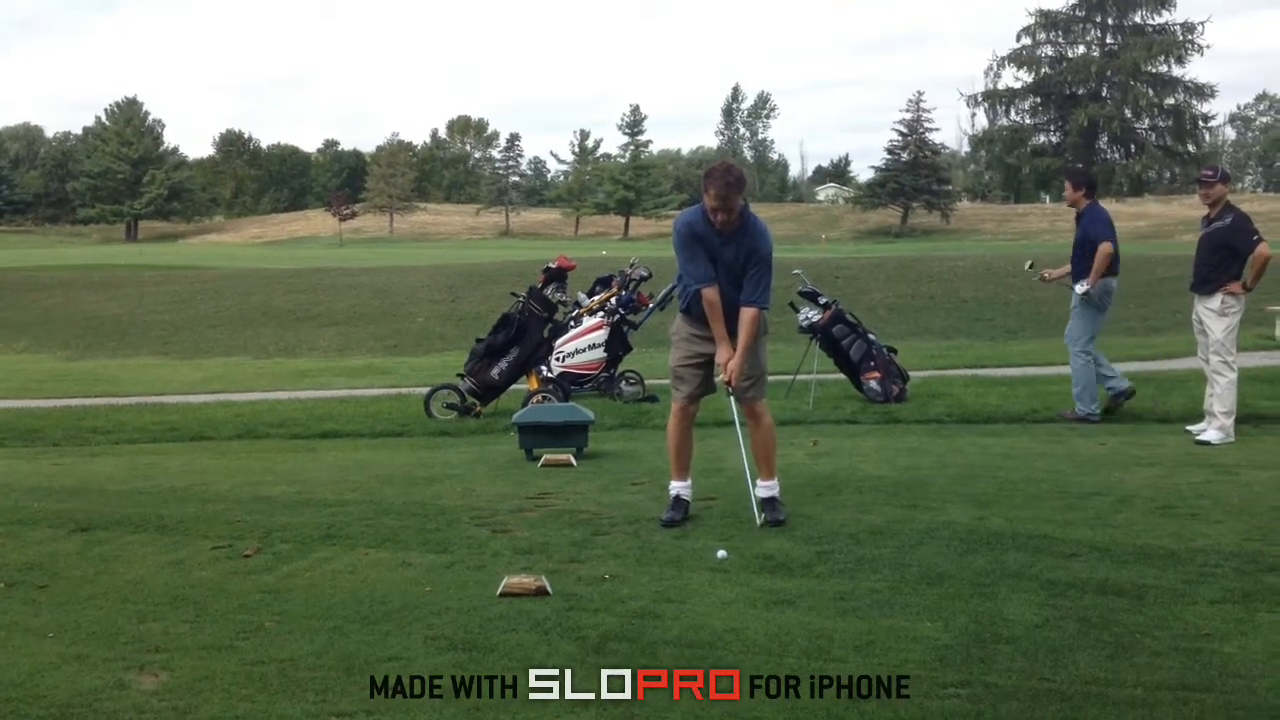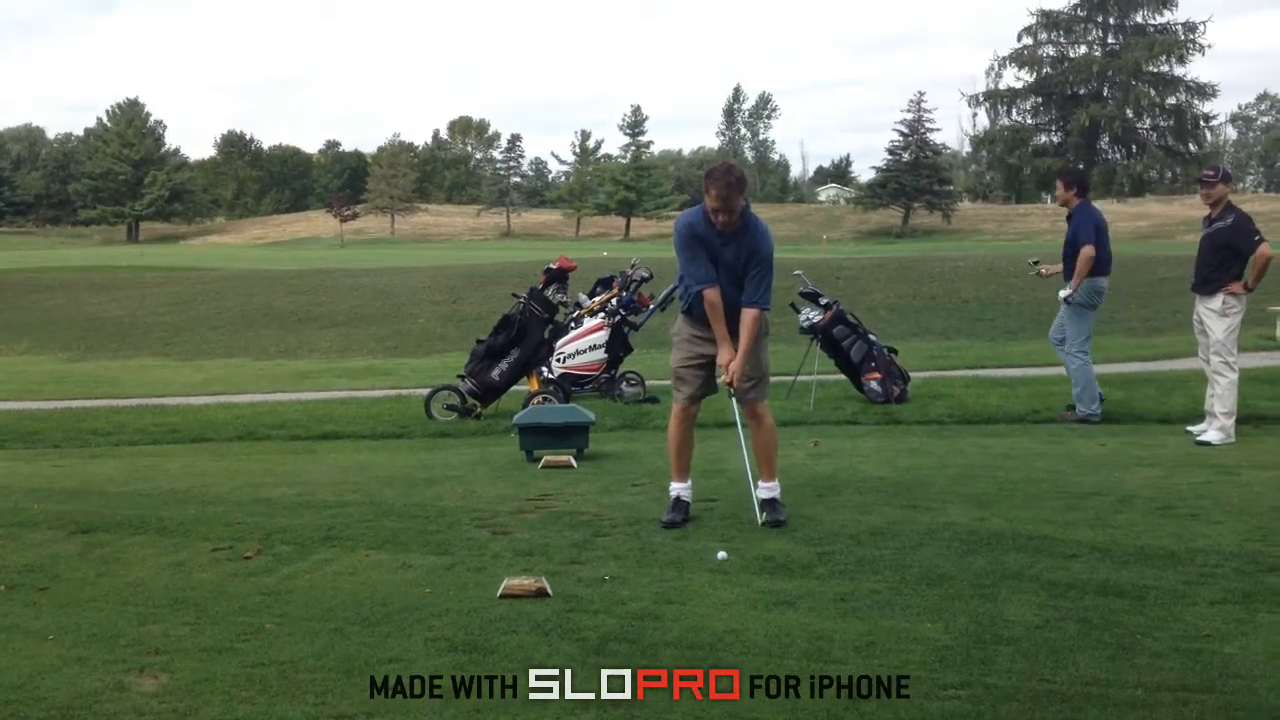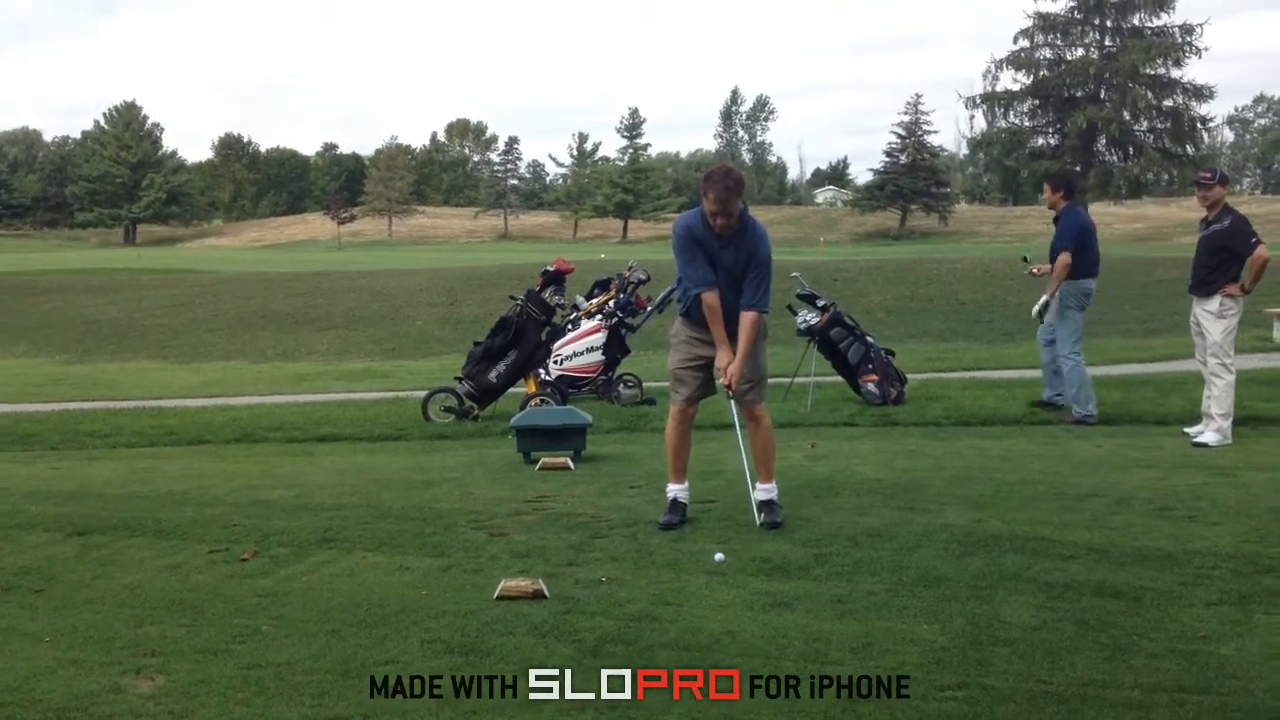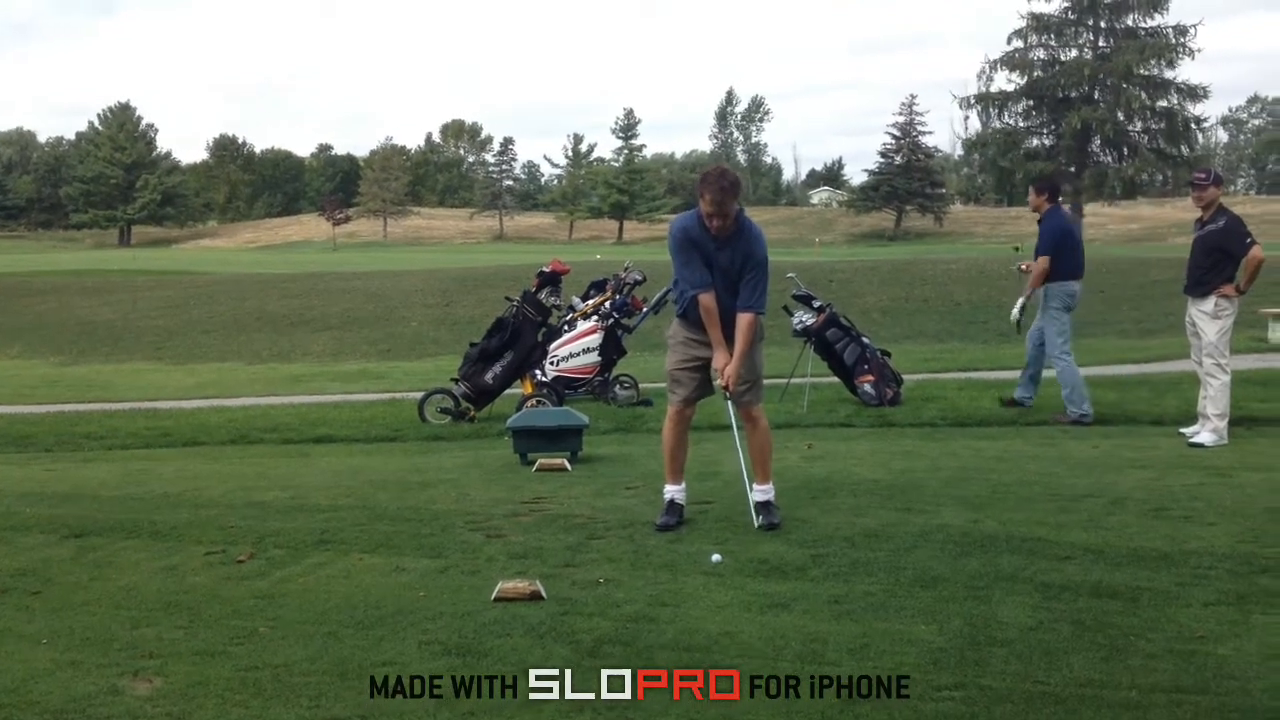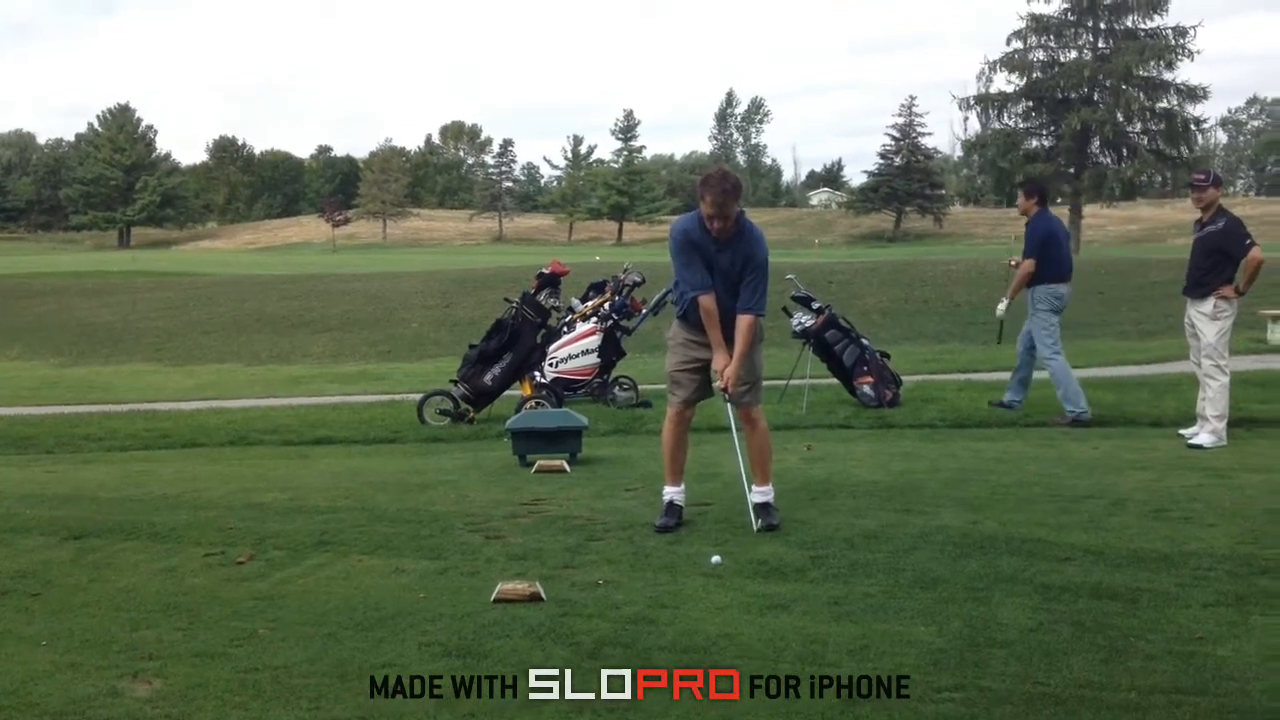
dt=0.1s
person 1, frame 1
left shoulder: (757, 234)
right shoulder: (687, 225)
left elbow: (752, 303)
right elbow: (706, 288)
left wrist: (739, 355)
right wrist: (720, 345)
left hip: (744, 325)
right hip: (694, 325)
left knee: (755, 407)
right knee: (682, 407)
left ankle: (768, 491)
right ankle: (680, 493)
person 1, frame 2
left shoulder: (758, 235)
right shoulder: (688, 226)
left elbow: (754, 304)
right elbow: (707, 289)
left wrist: (740, 355)
right wrist: (722, 346)
left hip: (745, 326)
right hip: (696, 326)
left knee: (757, 408)
right knee: (683, 408)
left ankle: (769, 492)
right ankle: (680, 494)
person 1, frame 3
left shoulder: (756, 237)
right shoulder: (686, 228)
left elbow: (752, 306)
right elbow: (706, 292)
left wrist: (738, 359)
right wrist: (720, 348)
left hip: (744, 328)
right hip: (694, 328)
left knee: (755, 410)
right knee: (681, 409)
left ankle: (766, 494)
right ankle: (677, 495)
person 1, frame 4
left shoulder: (753, 239)
right shoulder: (682, 229)
left elbow: (749, 308)
right elbow: (702, 294)
left wrist: (736, 360)
right wrist: (717, 349)
left hip: (740, 329)
right hip: (691, 329)
left knee: (752, 411)
right knee: (678, 410)
left ankle: (763, 495)
right ankle: (674, 497)
person 1, frame 5
left shoulder: (754, 241)
right shoulder: (683, 231)
left elbow: (749, 310)
right elbow: (702, 295)
left wrist: (735, 362)
right wrist: (717, 351)
left hip: (740, 331)
right hip: (691, 330)
left knee: (751, 412)
right knee: (678, 411)
left ankle: (763, 496)
right ankle: (673, 499)
person 2, frame 1
left shoulder: (1235, 219)
right shoulder: (1206, 220)
left elbow: (1263, 253)
left wrist: (1247, 286)
left hip: (1222, 301)
right hip: (1201, 300)
left knee: (1222, 363)
right knee: (1209, 363)
left ankle: (1223, 427)
right ankle: (1211, 420)
person 2, frame 2
left shoulder: (1236, 220)
right shoulder: (1208, 220)
left elbow: (1265, 253)
left wrist: (1248, 286)
right wrist: (1200, 288)
left hip: (1223, 302)
right hip: (1203, 300)
left knee: (1223, 364)
right knee: (1210, 364)
left ankle: (1224, 428)
right ankle: (1212, 420)
person 2, frame 3
left shoulder: (1233, 222)
right shoulder: (1205, 222)
left elbow: (1261, 255)
left wrist: (1245, 288)
right wrist: (1197, 292)
left hip: (1220, 304)
right hip: (1199, 302)
left knee: (1220, 365)
right knee: (1207, 365)
left ankle: (1221, 429)
right ankle: (1209, 422)
person 2, frame 4
left shoulder: (1228, 222)
right shoulder: (1200, 223)
left elbow: (1256, 255)
left wrist: (1240, 288)
right wrist: (1193, 291)
left hip: (1215, 304)
right hip: (1195, 302)
left knee: (1215, 365)
right knee: (1202, 366)
left ankle: (1216, 429)
right ankle: (1204, 422)
person 2, frame 5
left shoulder: (1227, 223)
right shoulder: (1199, 224)
left elbow: (1255, 256)
left wrist: (1239, 289)
right wrist: (1190, 285)
left hip: (1214, 305)
right hip: (1193, 303)
left knee: (1214, 367)
right knee: (1201, 367)
left ankle: (1215, 431)
right ankle: (1203, 424)
person 3, frame 1
left shoulder: (1094, 216)
right shoulder: (1089, 215)
left elbow: (1106, 250)
left wrist: (1090, 282)
right wrist: (1058, 273)
left hip: (1095, 287)
right hip: (1094, 286)
left knee: (1080, 349)
right knee: (1080, 344)
left ankle: (1087, 409)
right ankle: (1118, 386)
person 3, frame 2
left shoulder: (1084, 216)
right shoulder: (1083, 214)
left elbow: (1088, 253)
left wrist: (1073, 286)
right wrist: (1054, 269)
left hip: (1085, 287)
right hip: (1084, 286)
left knee: (1076, 349)
right knee: (1058, 336)
left ankle: (1088, 409)
right ankle: (1089, 392)
person 3, frame 3
left shoulder: (1069, 219)
right shoulder: (1075, 216)
left elbow: (1065, 261)
left wrist: (1048, 294)
right wrist: (1047, 269)
left hip: (1072, 288)
right hip: (1076, 286)
left knee: (1068, 351)
right knee: (1047, 337)
left ankle: (1085, 411)
right ankle: (1055, 395)
person 3, frame 4
left shoulder: (1051, 222)
right shoulder: (1060, 218)
left elbow: (1044, 265)
left wrist: (1023, 298)
right wrist: (1032, 266)
left hip: (1058, 289)
right hip: (1063, 286)
left knee: (1059, 352)
right knee: (1036, 341)
left ankle: (1080, 411)
right ankle: (1024, 395)
person 3, frame 5
left shoulder: (1036, 225)
right shoulder: (1054, 222)
left elbow: (1029, 267)
left wrist: (1007, 298)
right wrist: (1021, 261)
left hip: (1044, 292)
right hip: (1057, 288)
left knee: (1050, 353)
right knee: (1026, 344)
left ankle: (1078, 411)
right ankle: (1013, 397)
